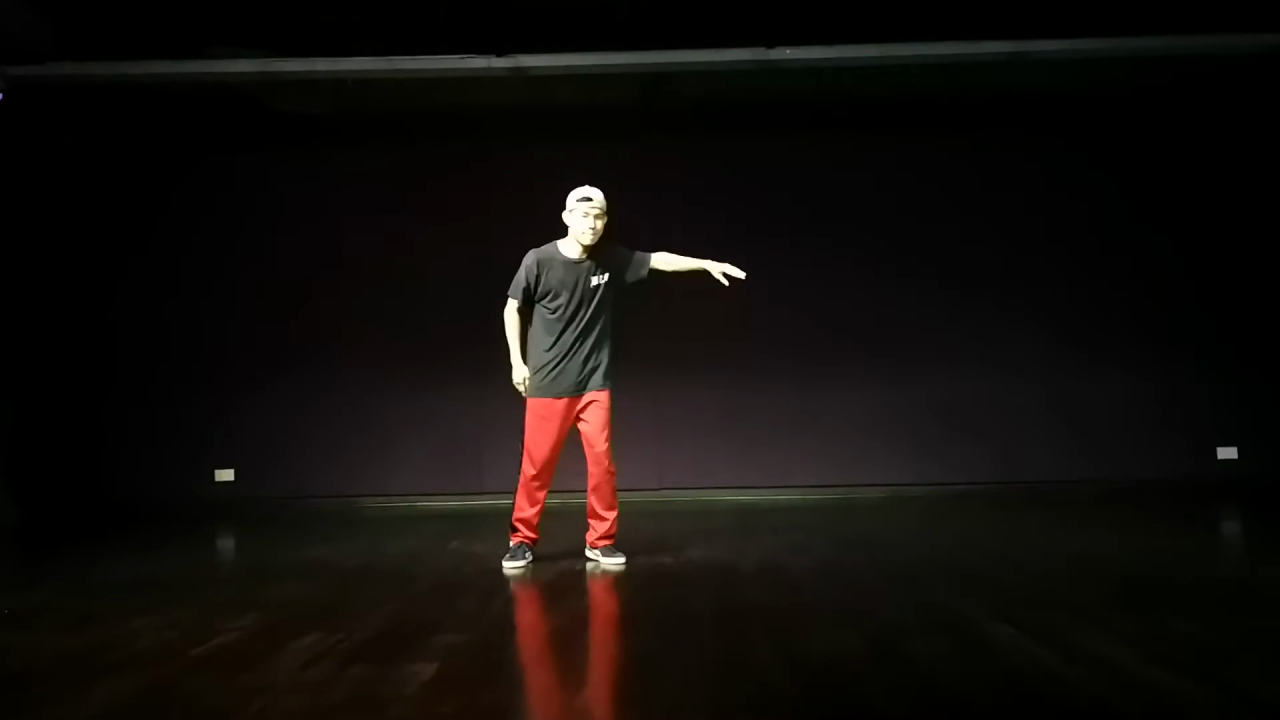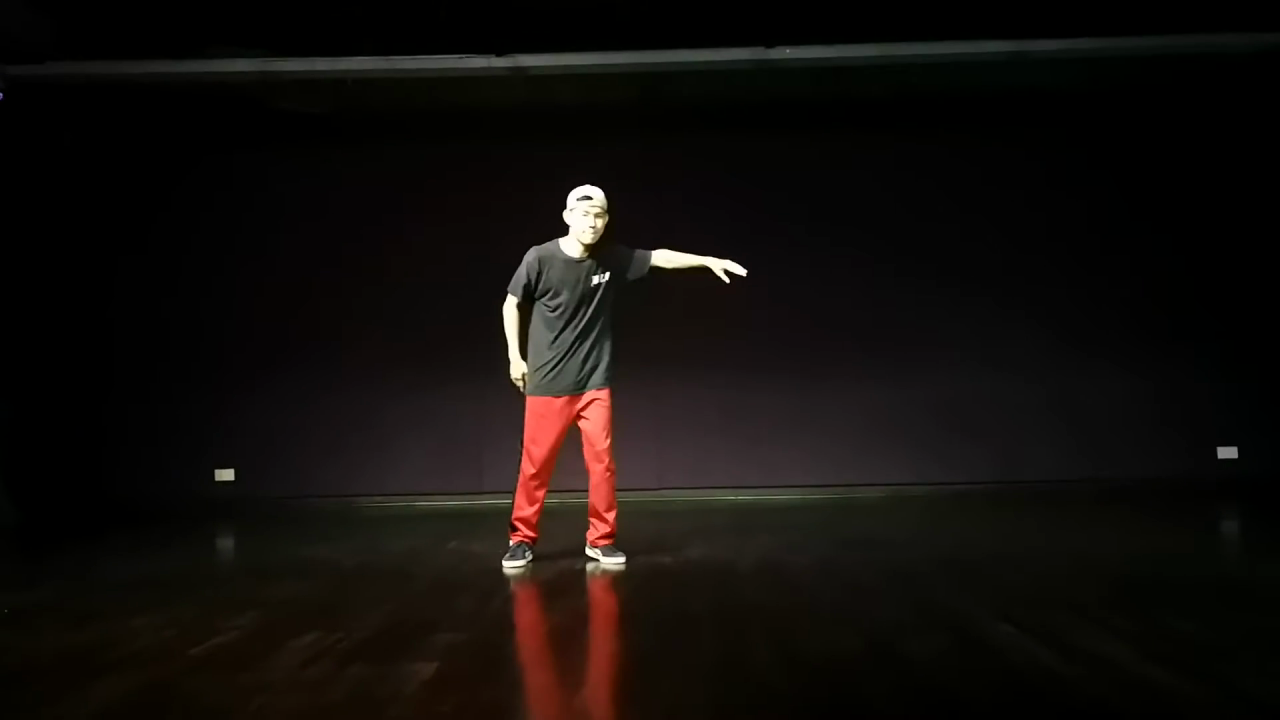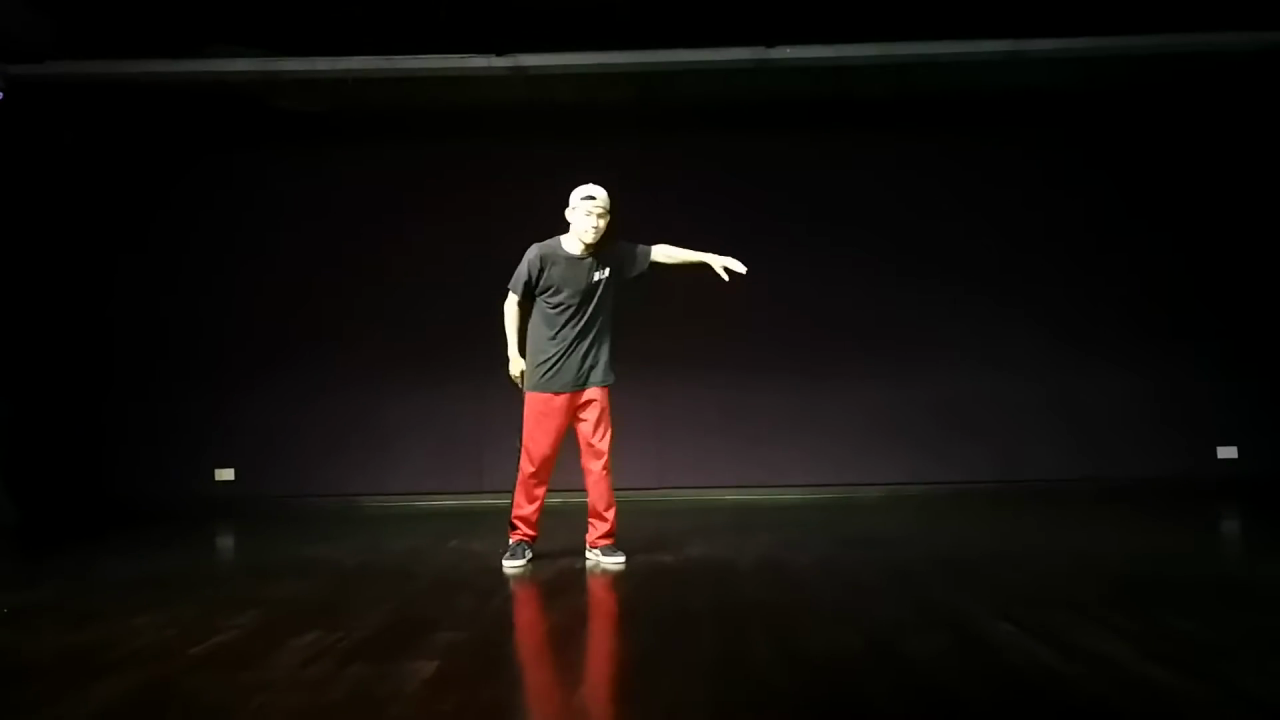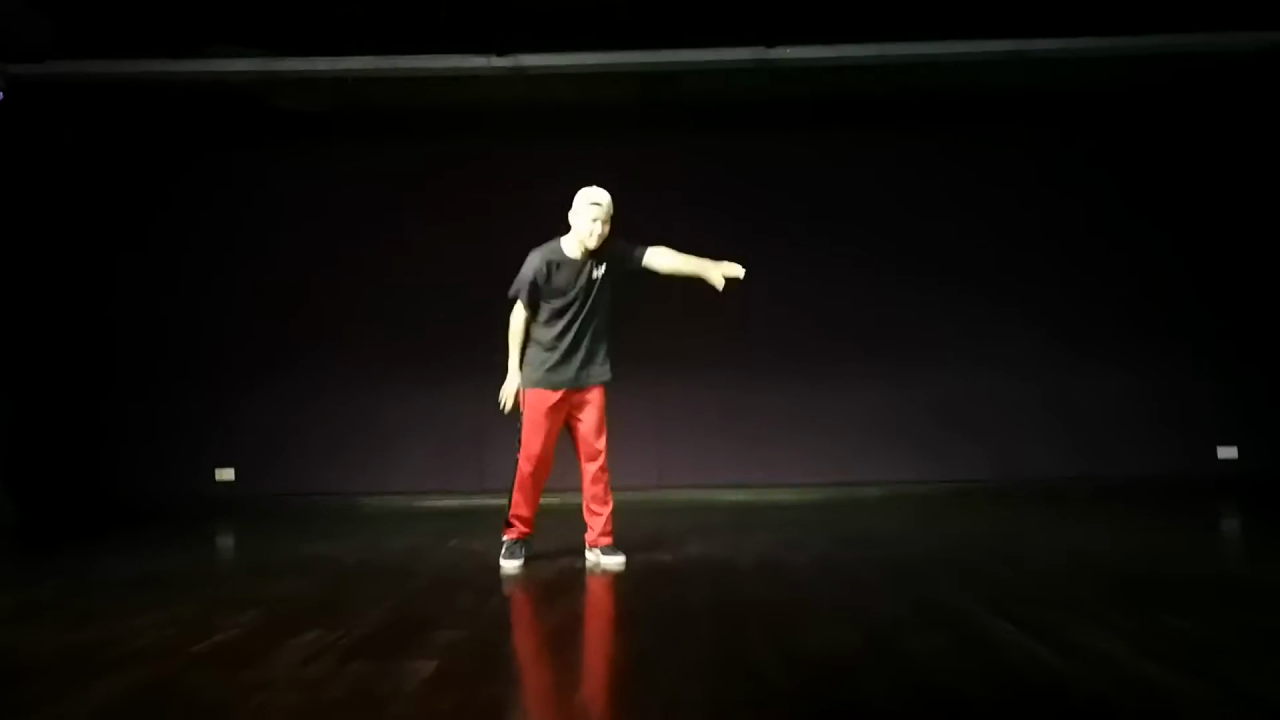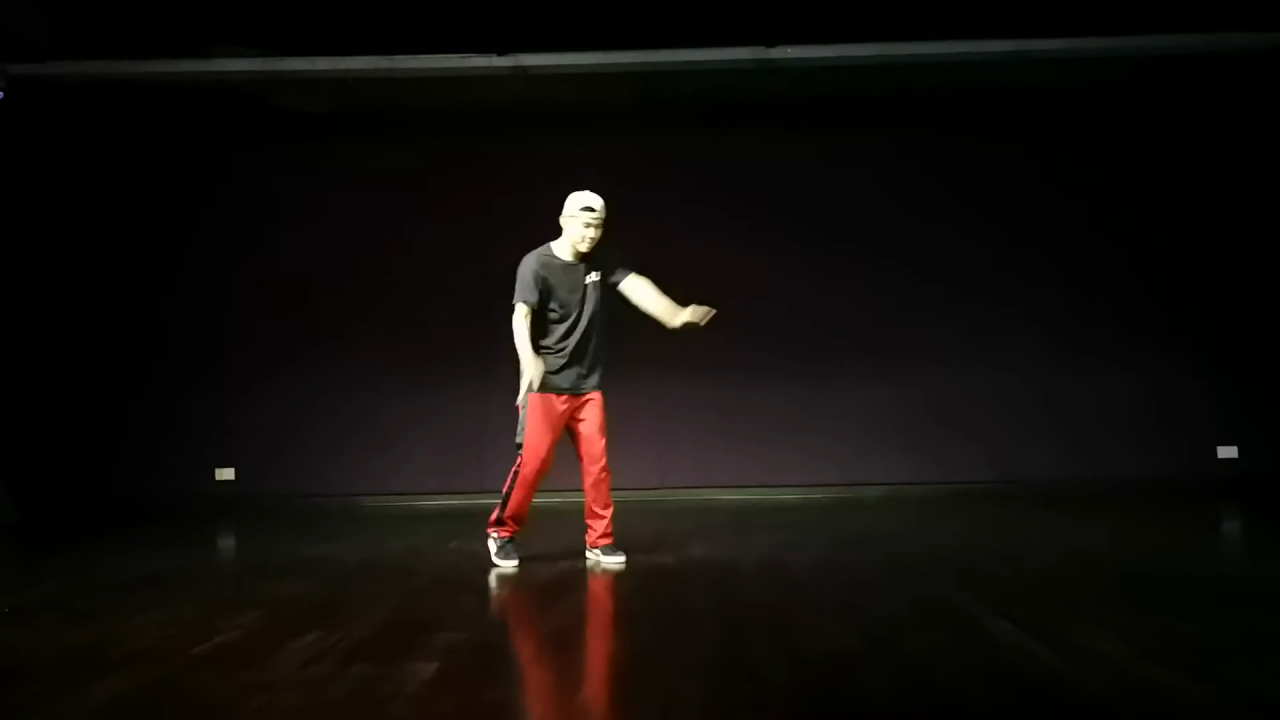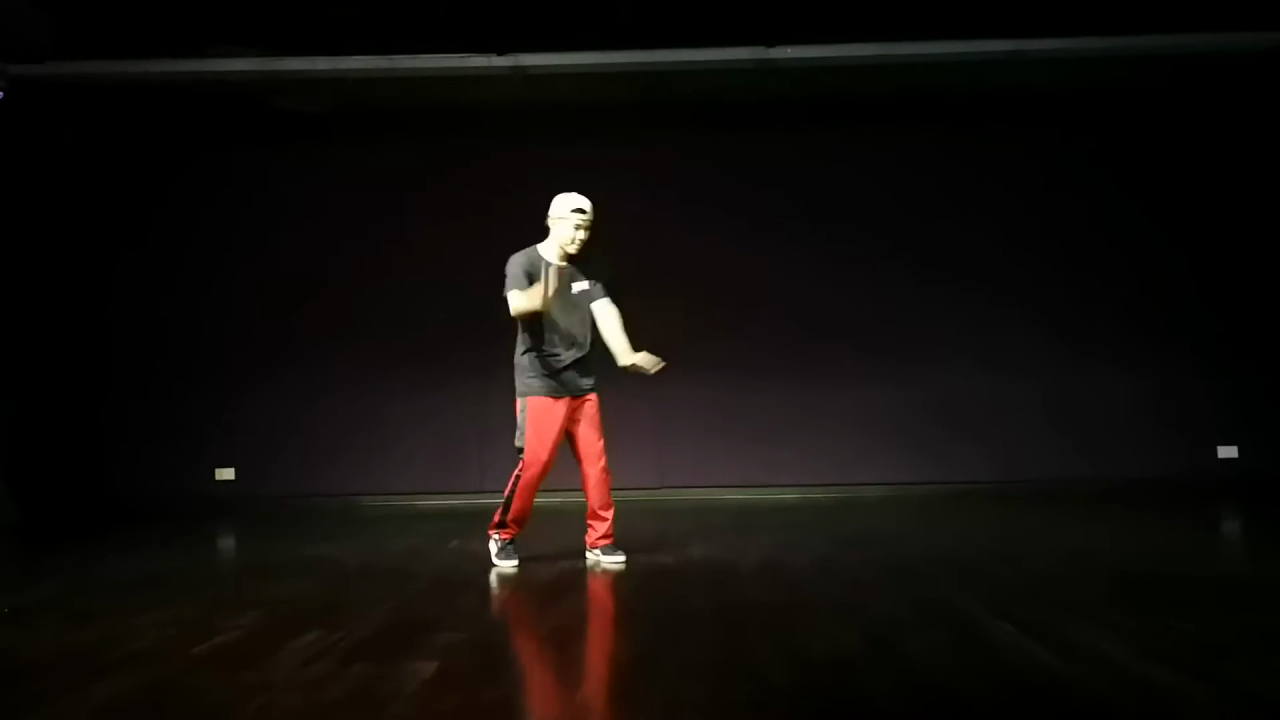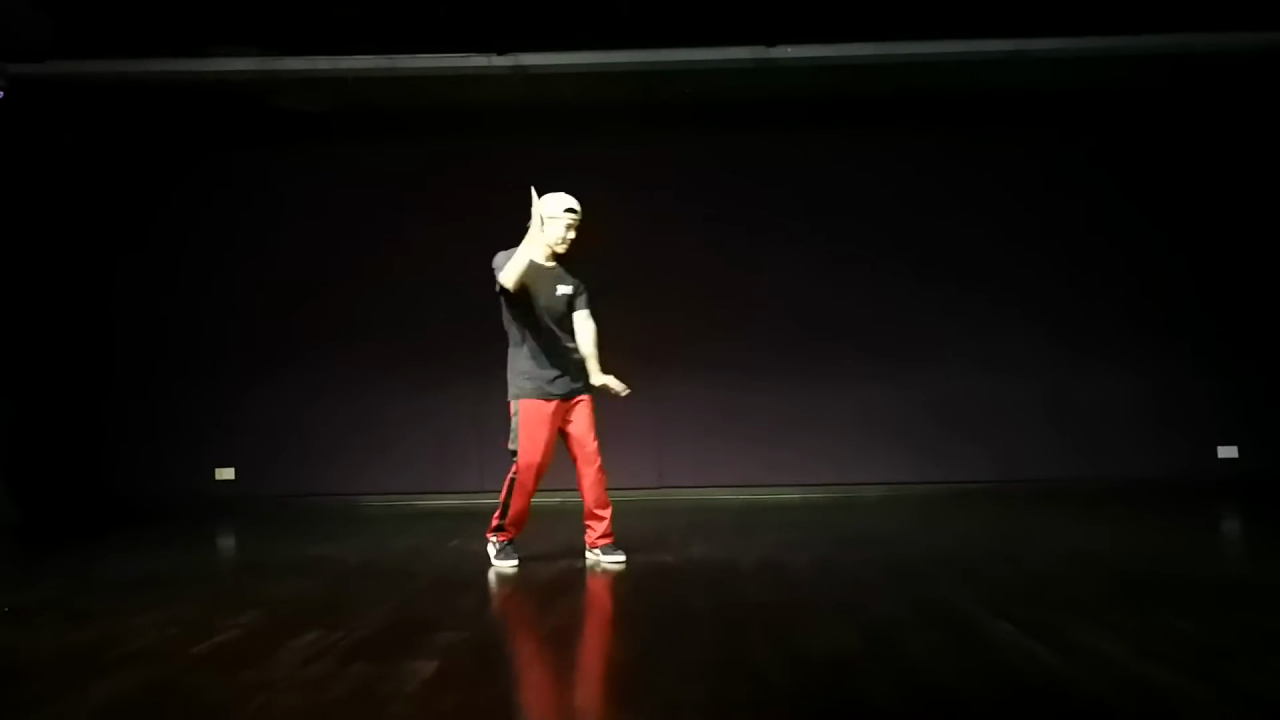
dt=0.1s
person 1, frame 1
left shoulder: (612, 259)
right shoulder: (539, 261)
left elbow: (658, 260)
right elbow: (512, 308)
left wrist: (707, 264)
right wrist: (517, 361)
left hip: (594, 383)
right hip: (547, 383)
left knee: (602, 462)
right knee: (537, 464)
left ankle: (601, 541)
right ankle: (522, 540)
person 1, frame 2
left shoulder: (612, 257)
right shoulder: (540, 258)
left elbow: (658, 257)
right elbow: (512, 304)
left wrist: (708, 260)
right wrist: (514, 356)
left hip: (594, 381)
right hip: (547, 381)
left knee: (602, 461)
right knee: (536, 463)
left ankle: (601, 539)
right ankle: (521, 539)
person 1, frame 3
left shoulder: (613, 255)
right shoulder: (540, 256)
left elbow: (659, 252)
right elbow: (513, 303)
left wrist: (710, 258)
right wrist: (514, 354)
left hip: (592, 379)
right hip: (545, 379)
left knee: (598, 460)
right knee: (535, 460)
left ankle: (600, 540)
right ankle: (521, 537)
person 1, frame 4
left shoulder: (610, 254)
right shoulder: (543, 260)
left elbow: (656, 256)
right elbow: (520, 313)
left wrist: (707, 267)
right wrist: (513, 369)
left hip: (589, 378)
right hip: (544, 377)
left knee: (595, 459)
right knee: (533, 459)
left ankle: (599, 540)
right ankle: (516, 535)
person 1, frame 5
left shoulder: (599, 263)
right shoulder: (536, 264)
left elbow: (635, 286)
right elbow: (521, 316)
left wrist: (675, 315)
right wrist: (528, 361)
left hip: (587, 383)
right hip: (546, 383)
left knee: (597, 463)
right knee: (533, 460)
left ankle: (599, 540)
right ankle: (502, 531)
person 1, frame 6
left shoulder: (584, 272)
right shoulder: (522, 263)
left elbow: (605, 312)
right elbow: (516, 306)
left wrist: (626, 354)
right wrist: (542, 293)
left hip: (581, 384)
right hip: (537, 384)
left knee: (595, 465)
right knee: (534, 463)
left ankle: (599, 540)
right ankle: (502, 534)
person 1, frame 7
left shoulder: (570, 277)
right shoulder: (509, 262)
left elbow: (584, 323)
right elbow: (511, 280)
left wrist: (595, 372)
right wrist: (535, 230)
left hip: (573, 387)
right hip: (531, 388)
left knee: (590, 462)
right knee: (529, 465)
left ankle: (599, 540)
right ankle: (501, 538)
